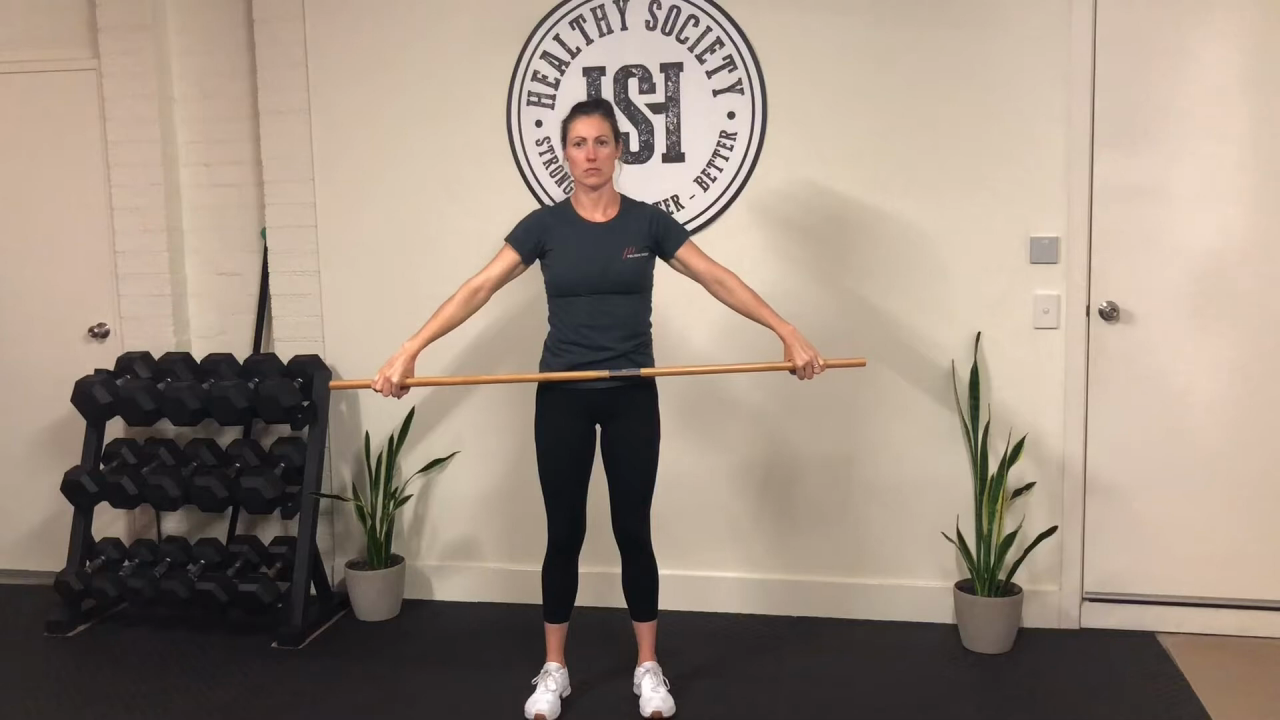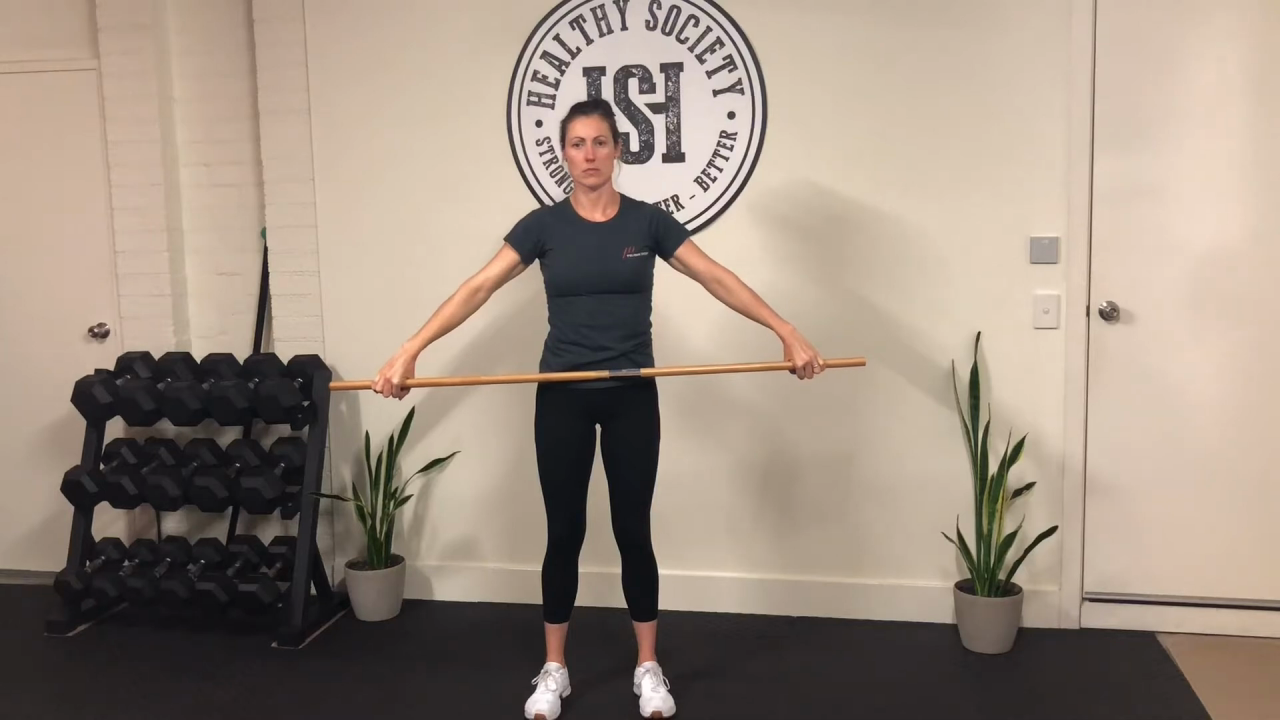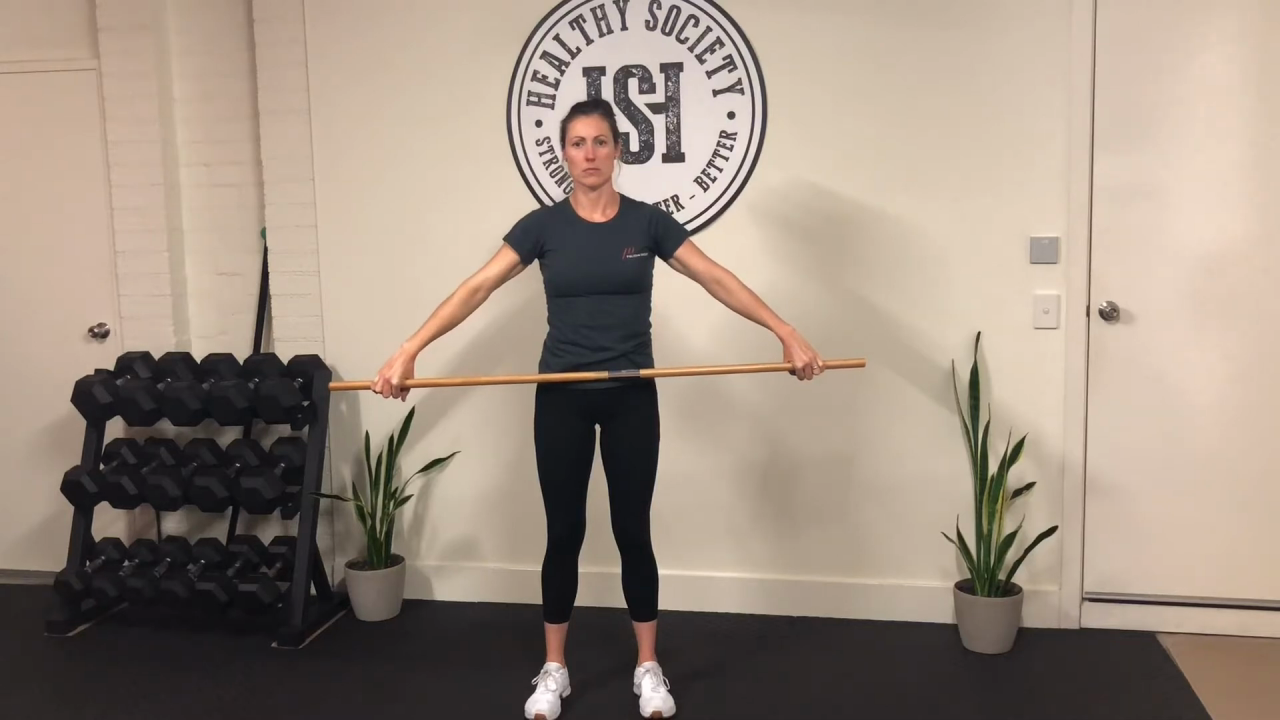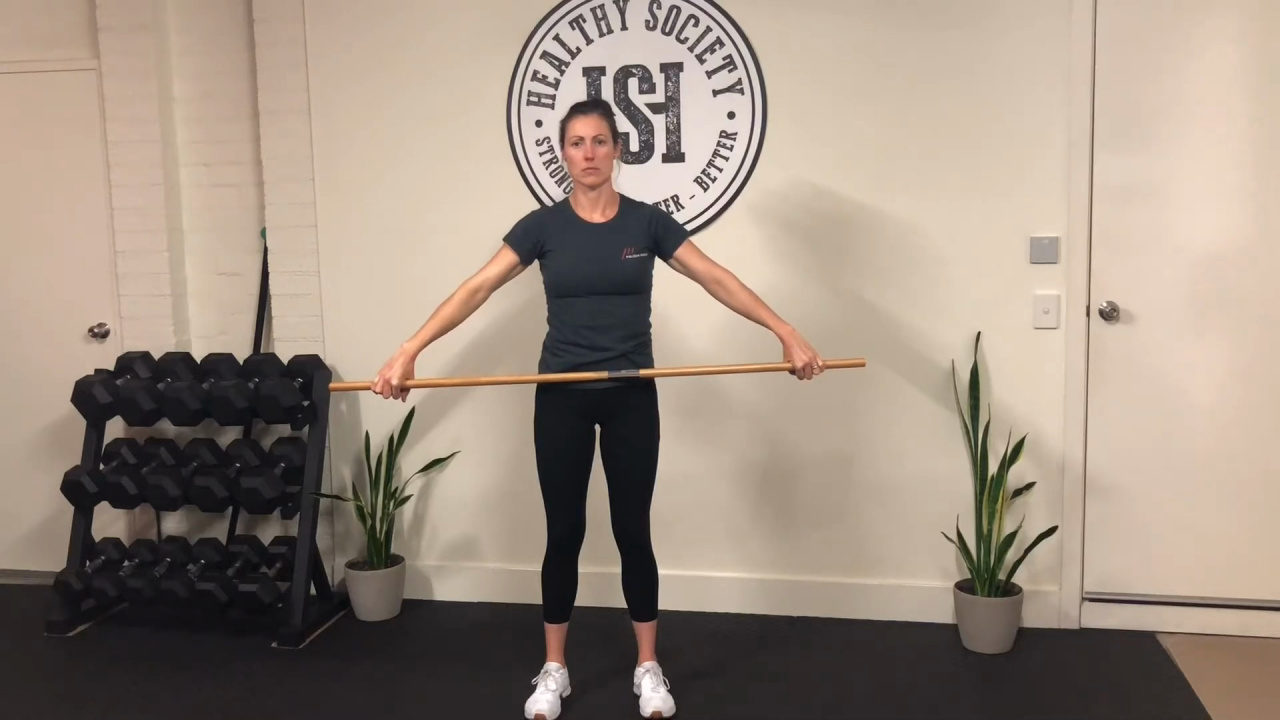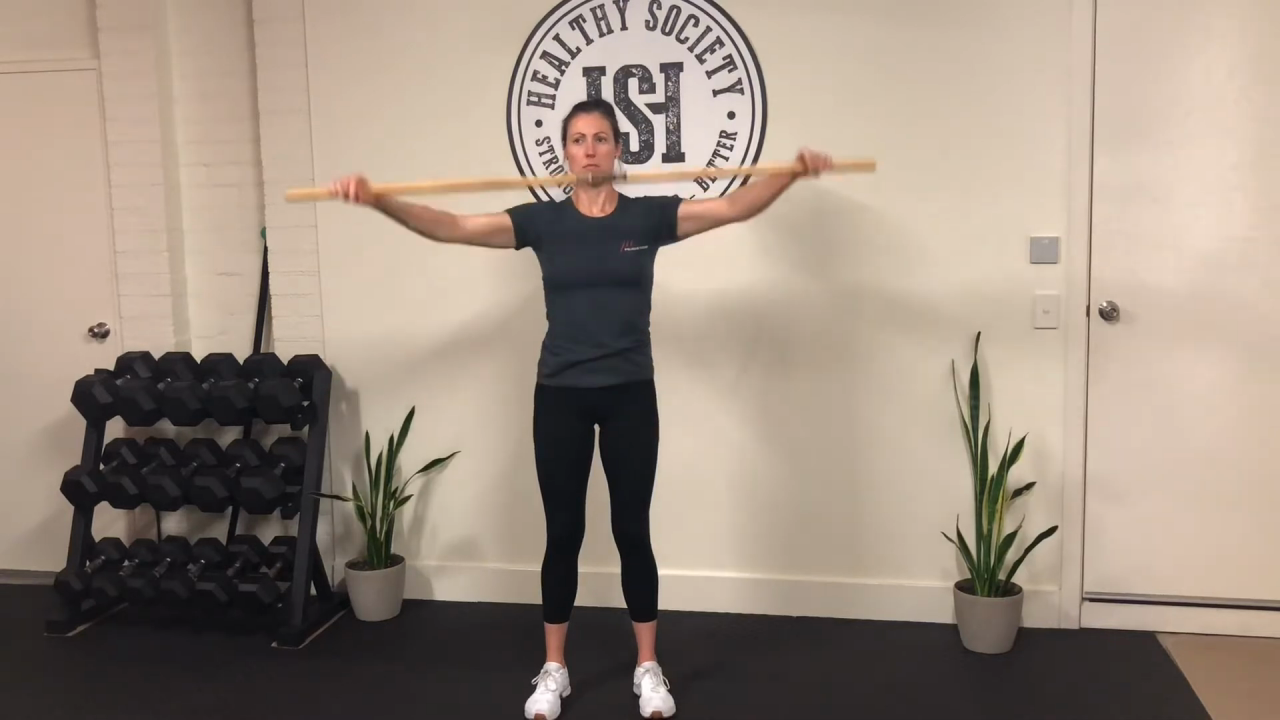
dt=1s
person 1, frame 1
left shoulder: (648, 221)
right shoulder: (544, 224)
left elbow: (718, 280)
right elbow: (477, 289)
left wrist: (788, 333)
right wrist: (410, 350)
left hip: (631, 397)
right hip: (563, 397)
left knee: (633, 531)
right knee: (564, 532)
left ankle: (648, 668)
person 1, frame 2
left shoulder: (647, 220)
right shoulder: (543, 224)
left elbow: (718, 280)
right elbow: (476, 290)
left wrist: (787, 332)
right wrist: (409, 350)
left hip: (631, 397)
right hip: (562, 397)
left knee: (633, 531)
right knee: (564, 533)
left ankle: (648, 668)
right ankle: (553, 670)
person 1, frame 3
left shoulder: (647, 221)
right shoulder: (543, 224)
left elbow: (718, 281)
right elbow: (475, 289)
left wrist: (787, 334)
right wrist: (408, 350)
left hip: (631, 397)
right hip: (562, 398)
left knee: (633, 532)
right knee: (564, 533)
left ankle: (648, 668)
right ankle: (554, 669)
person 1, frame 4
left shoulder: (647, 221)
right shoulder: (543, 225)
left elbow: (717, 280)
right elbow: (475, 290)
left wrist: (787, 334)
right wrist: (408, 351)
left hip: (631, 396)
right hip: (562, 398)
left knee: (632, 532)
right knee: (563, 533)
left ankle: (648, 668)
right ankle: (554, 670)
person 1, frame 5
left shoulder: (650, 214)
right shoulder: (540, 218)
left elbow: (737, 206)
right elbow: (449, 227)
left wrist: (792, 174)
right wrist: (379, 201)
left hip: (630, 395)
right hip: (561, 395)
left knee: (632, 531)
right knee: (563, 533)
left ankle: (648, 667)
right ankle: (553, 669)
